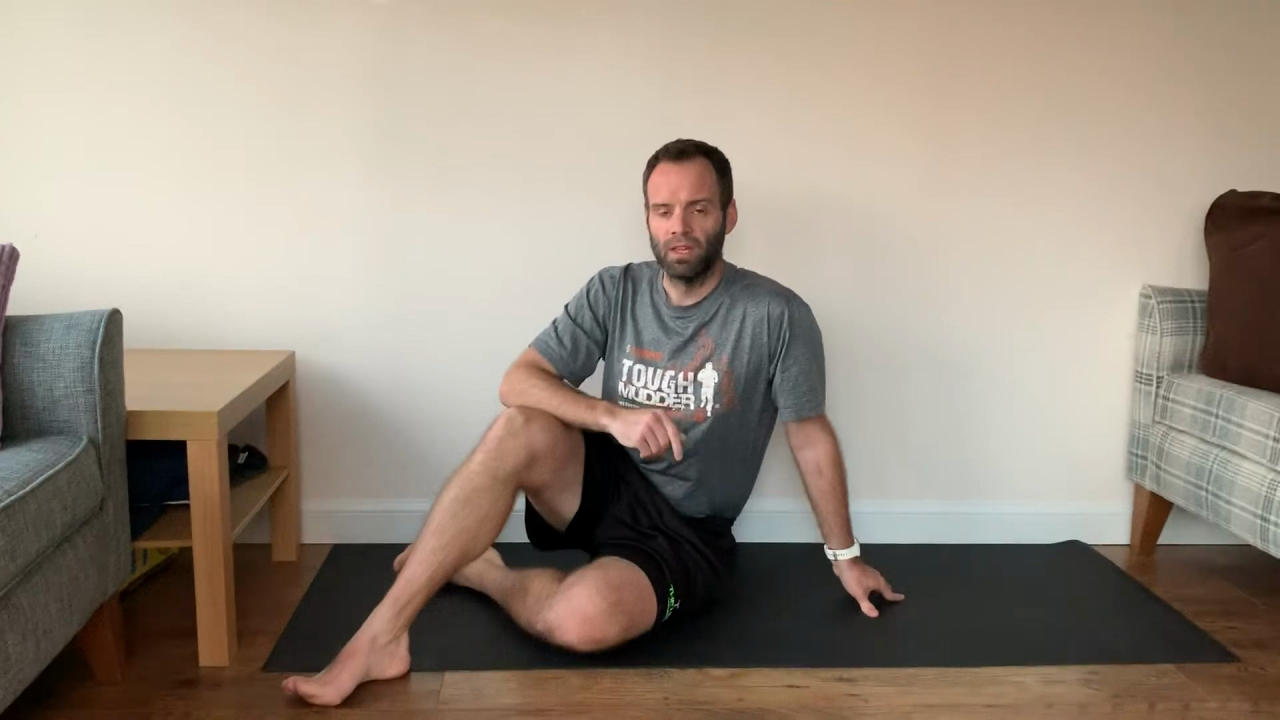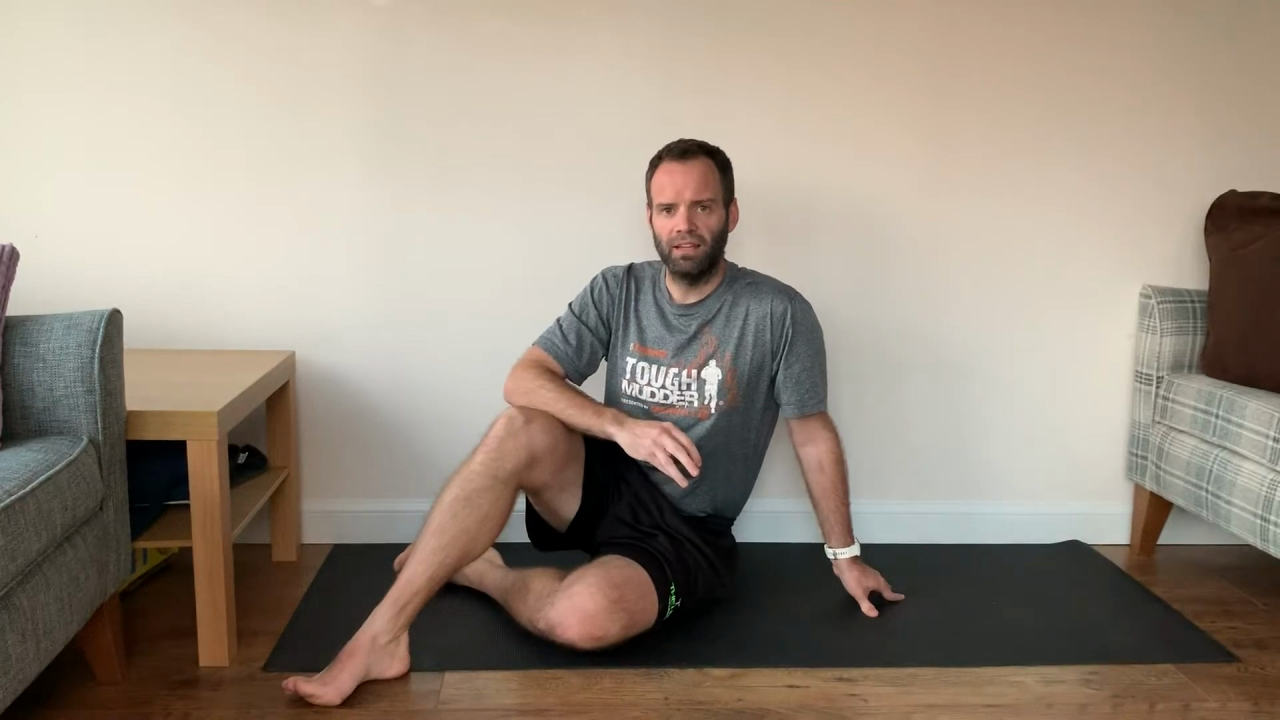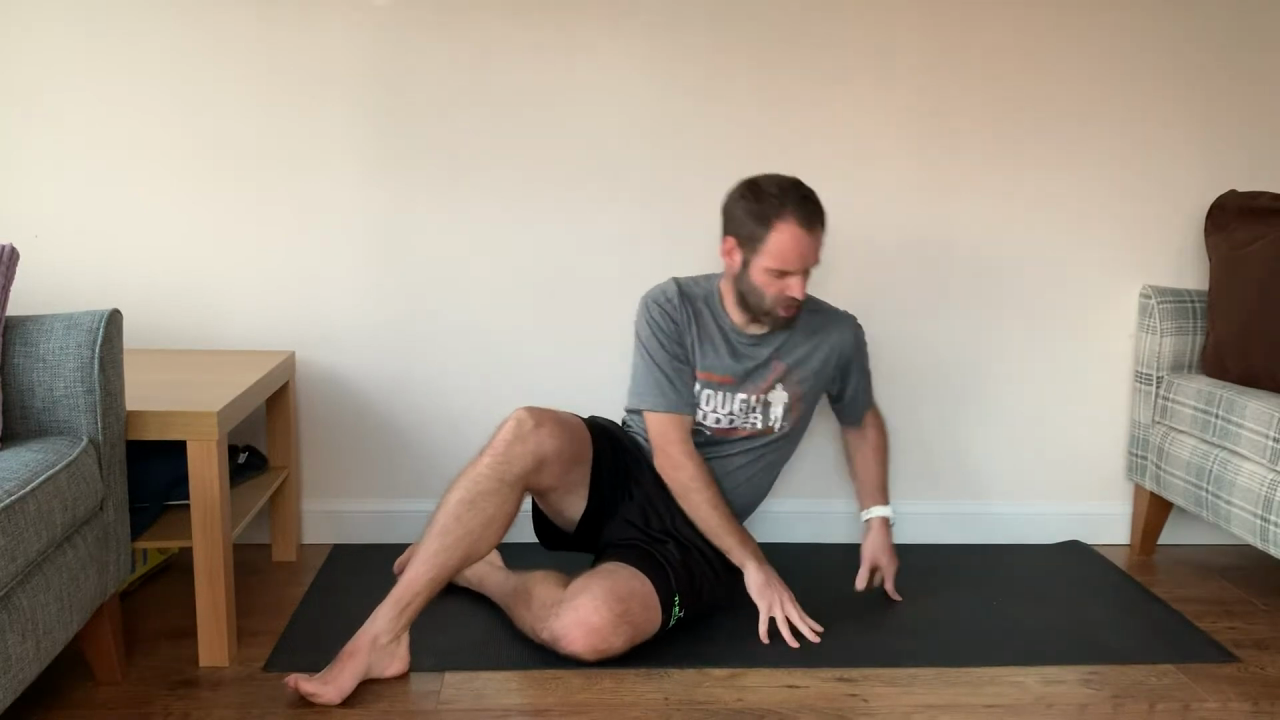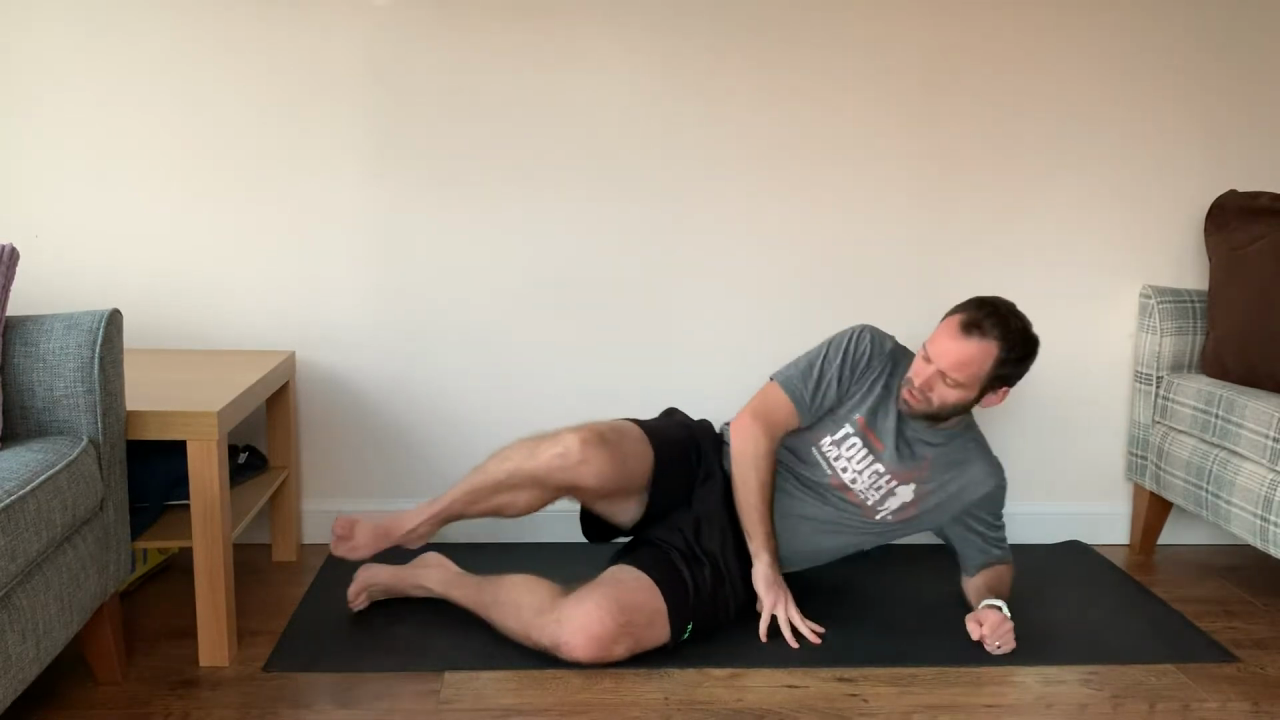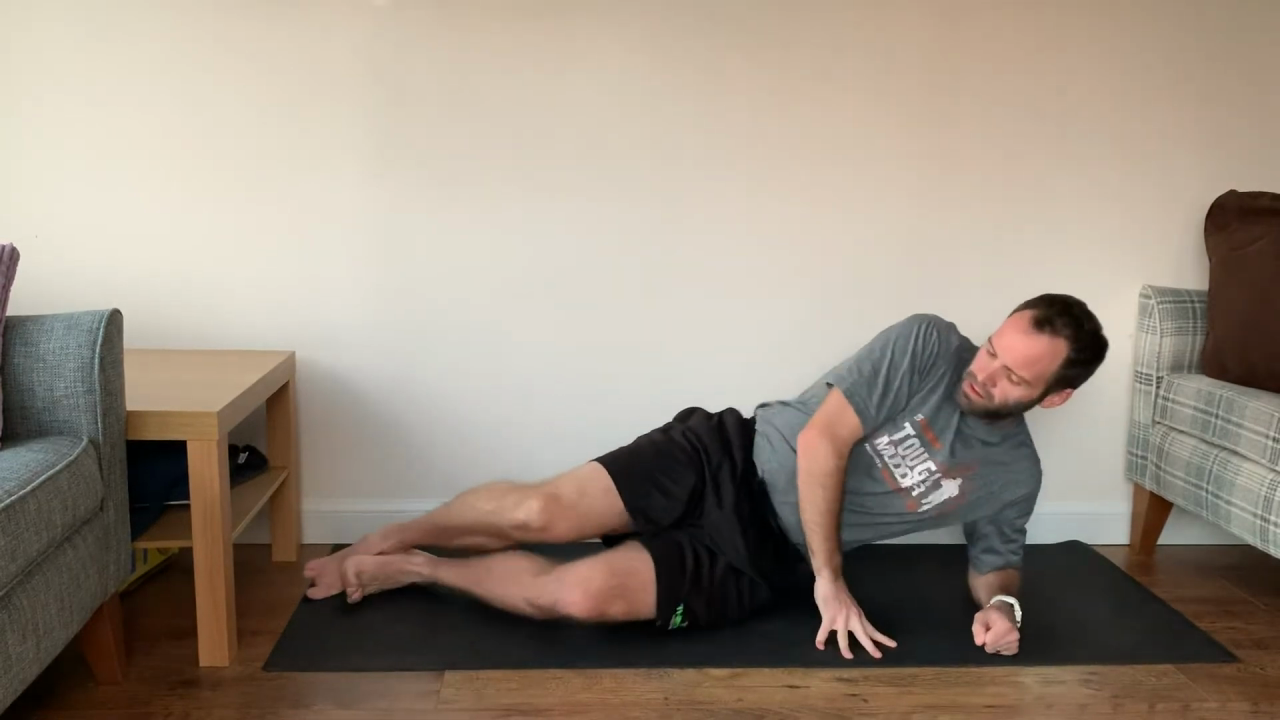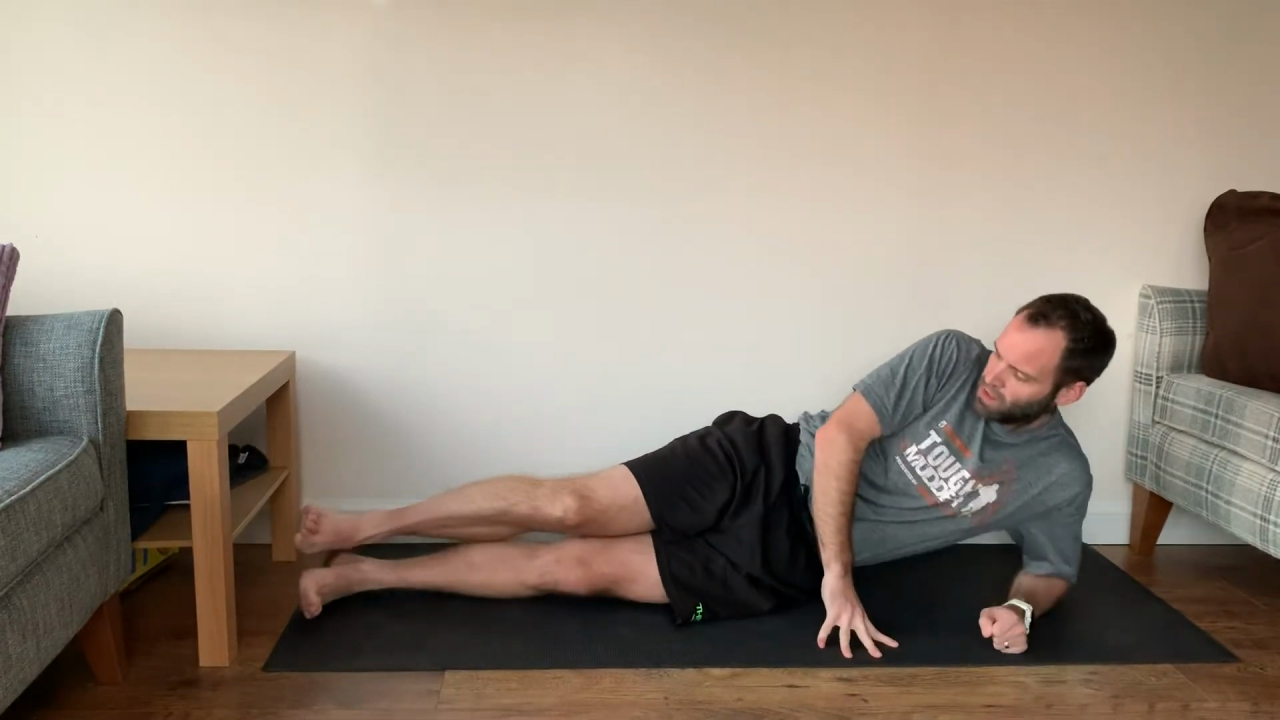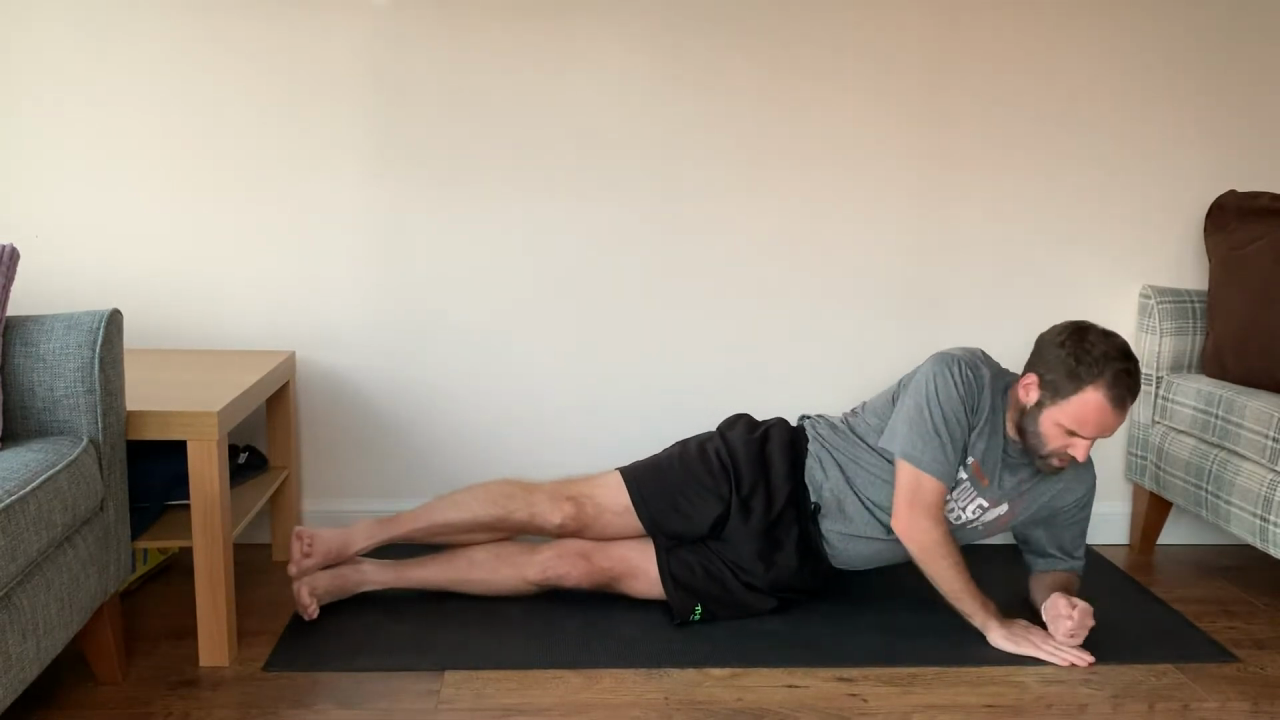
dt=0.7s
person 1, frame 1
left shoulder: (776, 316)
right shoulder: (613, 291)
left elbow: (810, 436)
right elbow: (518, 382)
left wrist: (845, 556)
right wrist: (613, 415)
left hip: (684, 531)
right hip: (605, 483)
left knee: (581, 620)
right knee: (519, 429)
left ankle: (477, 569)
right ankle: (381, 636)
person 1, frame 2
left shoulder: (778, 313)
right shoulder: (616, 291)
left elbow: (813, 434)
right elbow: (524, 380)
left wrist: (844, 555)
right wrist: (620, 426)
left hip: (686, 532)
right hip: (606, 483)
left knee: (581, 618)
right knee: (518, 430)
left ankle: (480, 571)
right ankle: (381, 636)
person 1, frame 3
left shoulder: (834, 339)
right shoulder: (670, 308)
left elbow: (862, 418)
right elbow: (672, 452)
left wrist: (876, 522)
right wrist: (753, 566)
left hip: (687, 539)
right hip: (622, 472)
left knee: (585, 629)
right knee: (529, 431)
left ankle: (480, 571)
right ankle: (382, 635)
person 1, frame 4
left shoulder: (974, 477)
right shoulder: (866, 352)
left elbow: (987, 563)
right elbow: (754, 427)
left wrist: (991, 605)
right wrist: (767, 567)
left hip: (720, 558)
right hip: (699, 468)
left knee: (586, 633)
right knee: (581, 453)
left ankle: (432, 577)
right ankle: (414, 525)
person 1, frame 5
left shoulder: (1015, 472)
right shoulder: (927, 341)
left elbow: (995, 559)
right elbow: (821, 441)
left wrist: (1000, 605)
right wrist: (829, 581)
left hip: (757, 551)
right hip: (728, 457)
left knee: (580, 595)
right knee: (540, 511)
left ankle: (411, 568)
right ankle: (386, 538)
person 1, frame 6
left shoulder: (1060, 475)
right shoulder: (949, 357)
left elbow: (1053, 568)
right elbow: (842, 434)
left wrist: (1020, 607)
right wrist: (838, 576)
left hip: (778, 563)
right hip: (766, 466)
left knee: (575, 567)
right knee: (570, 507)
left ankle: (363, 575)
right ankle: (365, 527)
person 1, frame 7
left shoulder: (1066, 486)
right shoulder: (960, 378)
left elbow: (1058, 565)
right elbow: (914, 517)
left wrist: (1062, 600)
right wrist: (995, 625)
left hip: (786, 562)
right hip: (768, 472)
left knee: (576, 564)
right knee: (561, 509)
left ankle: (362, 578)
right ankle: (357, 539)
